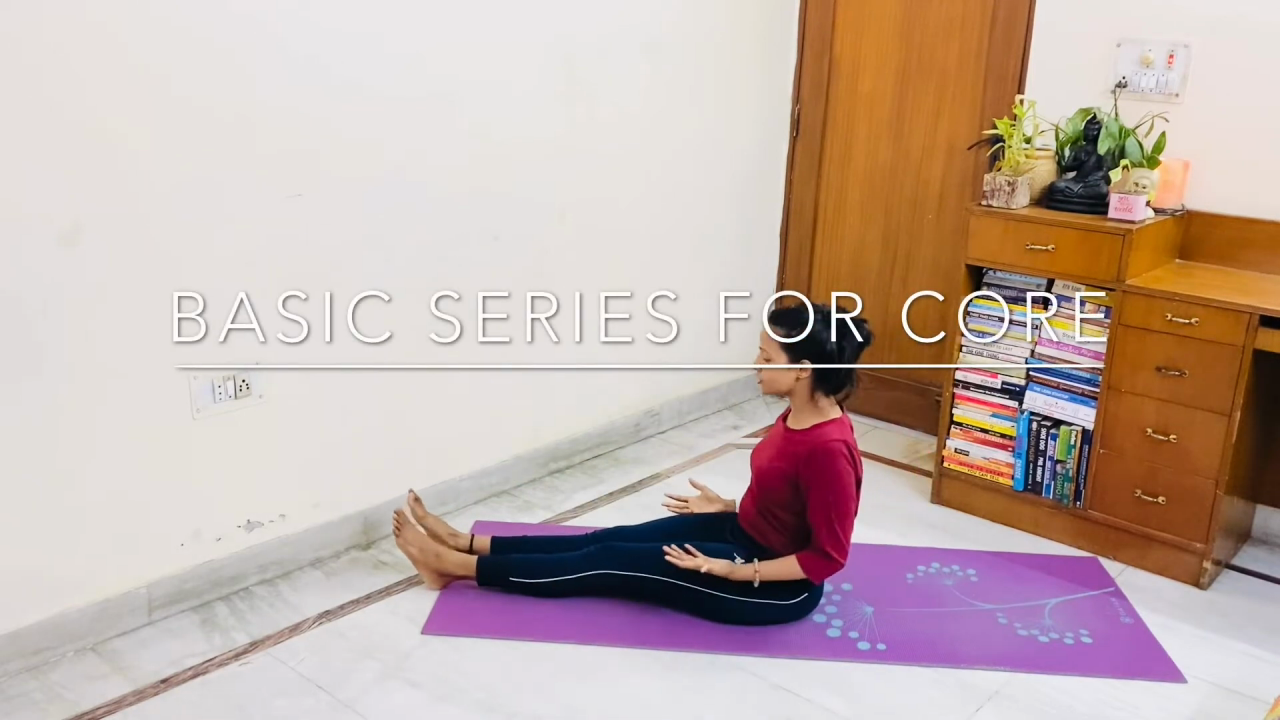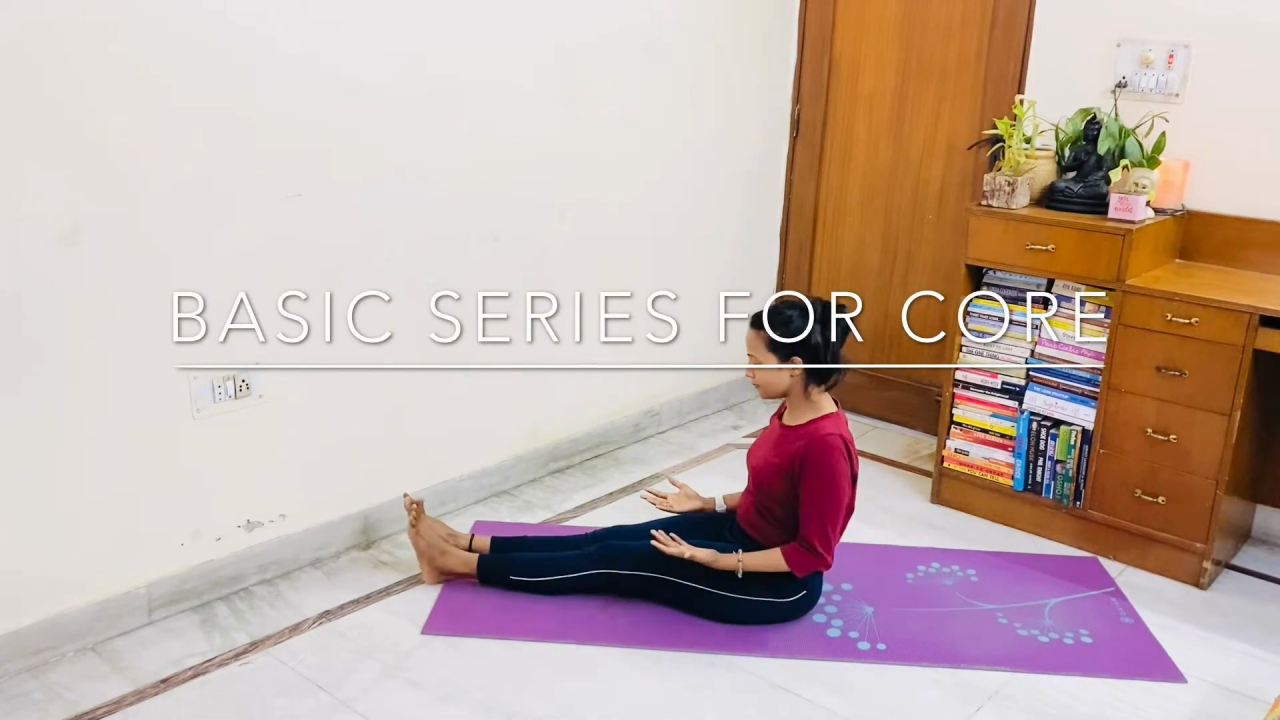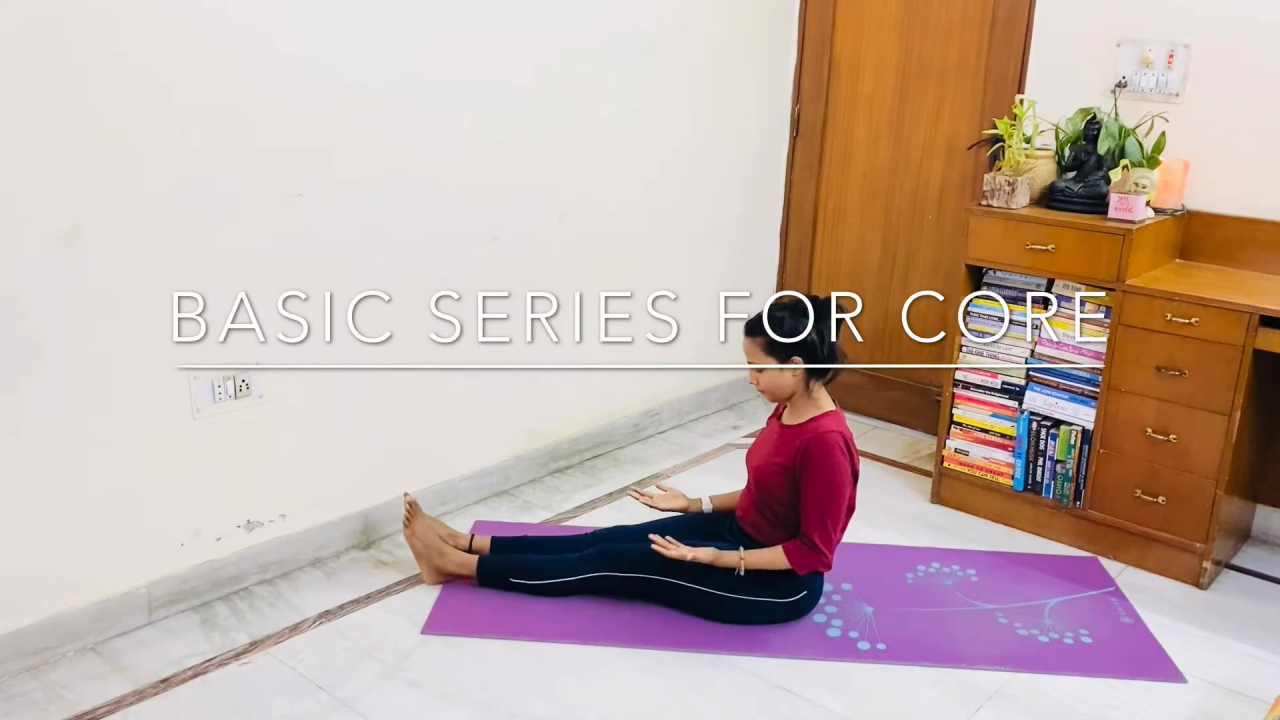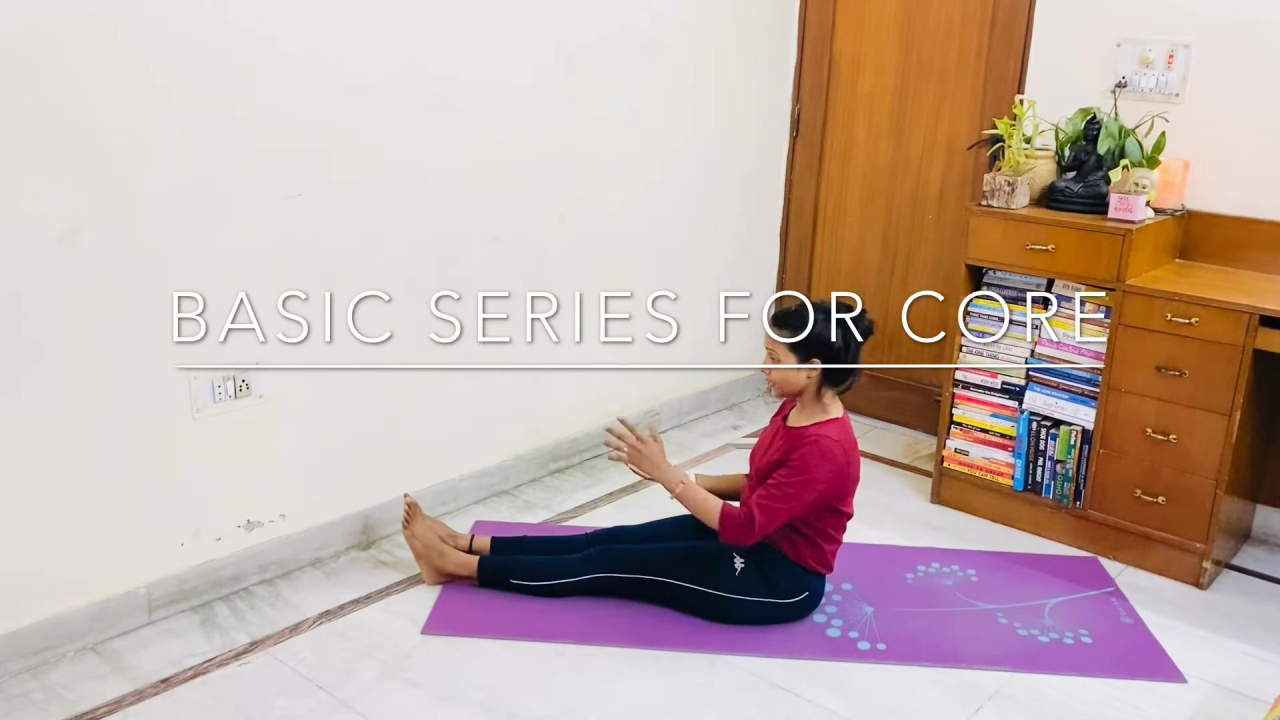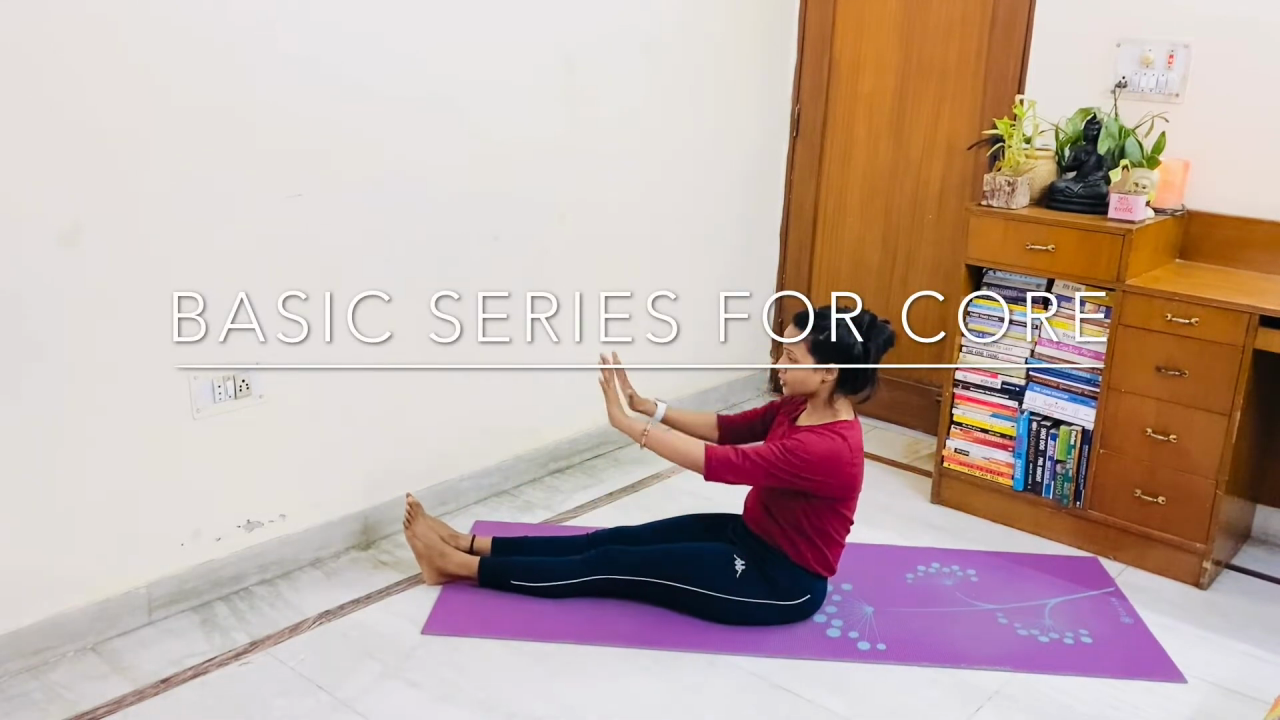
dt=0.3s
person 1, frame 1
left shoulder: (827, 448)
right shoulder: (800, 414)
left elbow: (828, 556)
left wrist: (735, 573)
right wrist: (727, 505)
left hip: (778, 587)
right hip: (747, 535)
left knee: (611, 563)
right knee: (612, 540)
left ankle: (457, 566)
right ankle: (466, 543)
person 1, frame 2
left shoulder: (825, 443)
right shoulder: (794, 411)
left elbow: (813, 553)
left wrist: (714, 562)
right wrist: (708, 504)
left hip: (779, 585)
right hip: (745, 534)
left knee: (613, 560)
right knee: (609, 539)
left ankle: (456, 564)
right ankle: (466, 543)
person 1, frame 3
left shoulder: (825, 441)
right shoulder: (791, 410)
left elbow: (813, 551)
left wrist: (719, 558)
right wrist: (695, 504)
left hip: (780, 586)
right hip: (747, 534)
left knee: (613, 563)
right knee: (610, 541)
left ankle: (457, 564)
right ankle: (466, 544)
person 1, frame 4
left shoulder: (825, 448)
right shoulder: (797, 409)
left elbow: (743, 527)
left wrist: (668, 478)
right wrist: (673, 474)
left hip: (782, 583)
right hip: (756, 545)
left knee: (616, 564)
right knee: (614, 539)
left ankle: (458, 566)
right ankle: (468, 544)
person 1, frame 5
left shoulder: (830, 448)
right shoulder: (802, 407)
left elbow: (723, 463)
right elbow: (727, 429)
left wrist: (630, 424)
right wrist: (646, 406)
left hip: (783, 583)
right hip: (754, 537)
left knee: (613, 565)
right knee: (614, 540)
left ankle: (459, 566)
right ankle: (470, 544)
